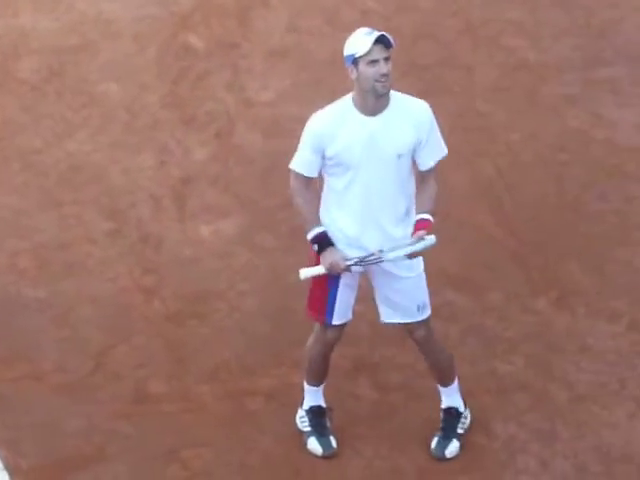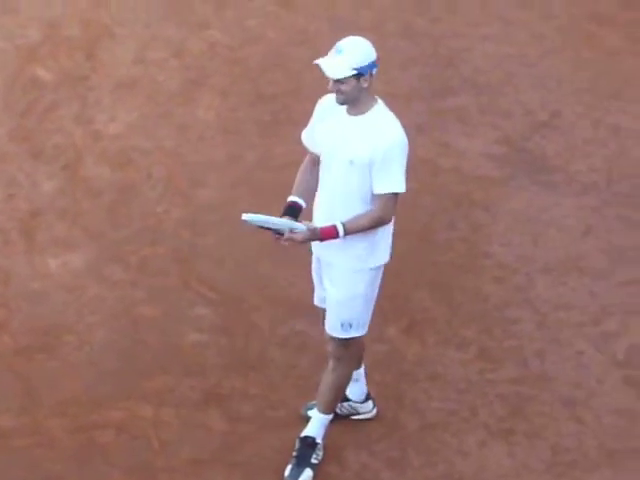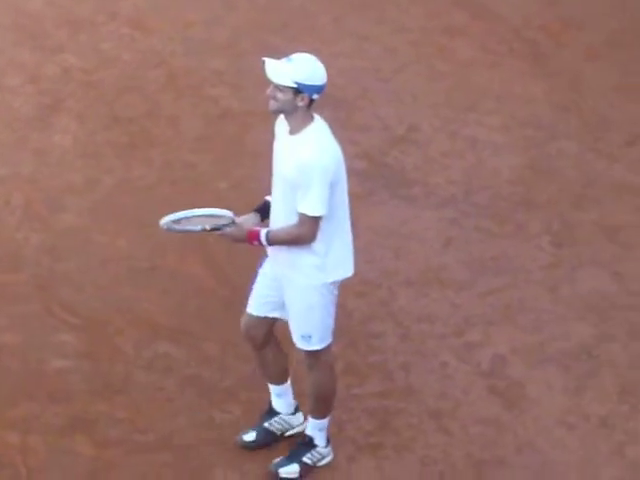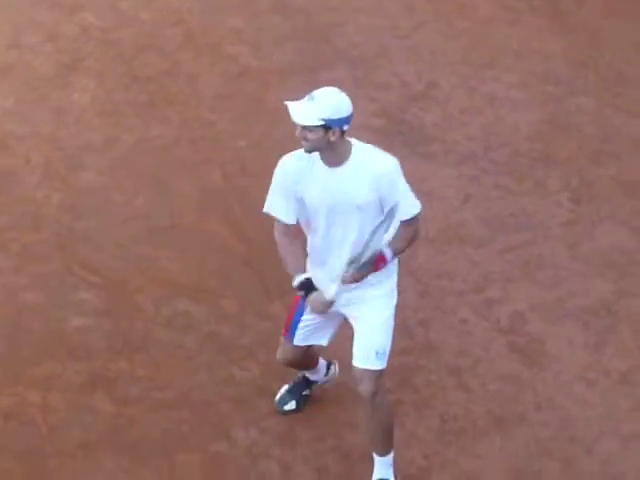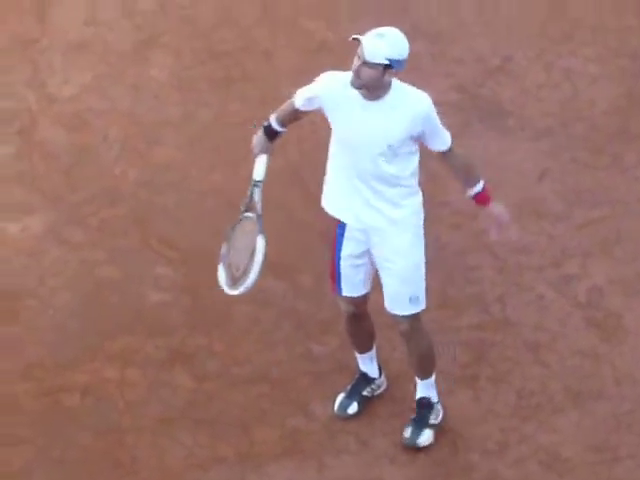
dt=1s
person 1, frame 1
left shoulder: (416, 114)
right shoulder: (325, 123)
left elbow: (427, 177)
right elbow: (300, 184)
left wrist: (422, 224)
right wrist: (322, 244)
left hip: (399, 246)
right hip: (342, 248)
left knee: (420, 332)
right knee: (327, 333)
left ankle: (454, 408)
right ankle: (312, 408)
person 1, frame 2
left shoulder: (388, 136)
right shoulder: (326, 108)
left elbow: (382, 213)
left wrist: (320, 232)
right wrist: (292, 210)
left hip: (358, 255)
right hip: (326, 243)
left knee: (338, 346)
right knee: (344, 332)
left ankle: (312, 437)
right ankle: (357, 397)
person 1, frame 3
left shoulder: (317, 154)
right shoulder: (285, 125)
left elbow: (306, 231)
left wrist: (251, 235)
right wrist: (262, 211)
left hip: (311, 269)
right hip: (282, 259)
left knee: (315, 354)
right knee: (255, 329)
left ankle: (317, 441)
right ankle: (282, 414)
person 1, frame 4
left shoulder: (382, 167)
right shoulder: (291, 169)
left elbow: (411, 226)
right elbow: (284, 229)
left wrist: (377, 261)
right wrist: (305, 285)
left hip: (372, 286)
right hip: (321, 282)
left knee: (369, 388)
right knee: (290, 354)
right ankle: (317, 371)
person 1, frame 5
left shoulder: (415, 106)
right shoulder: (332, 86)
left elbow: (448, 152)
right elbow: (297, 104)
left wrist: (483, 196)
right wrist: (267, 132)
left hip: (397, 224)
right hip: (350, 220)
left knee: (407, 322)
right knee: (352, 308)
left ankle: (428, 399)
right ankle: (370, 375)
